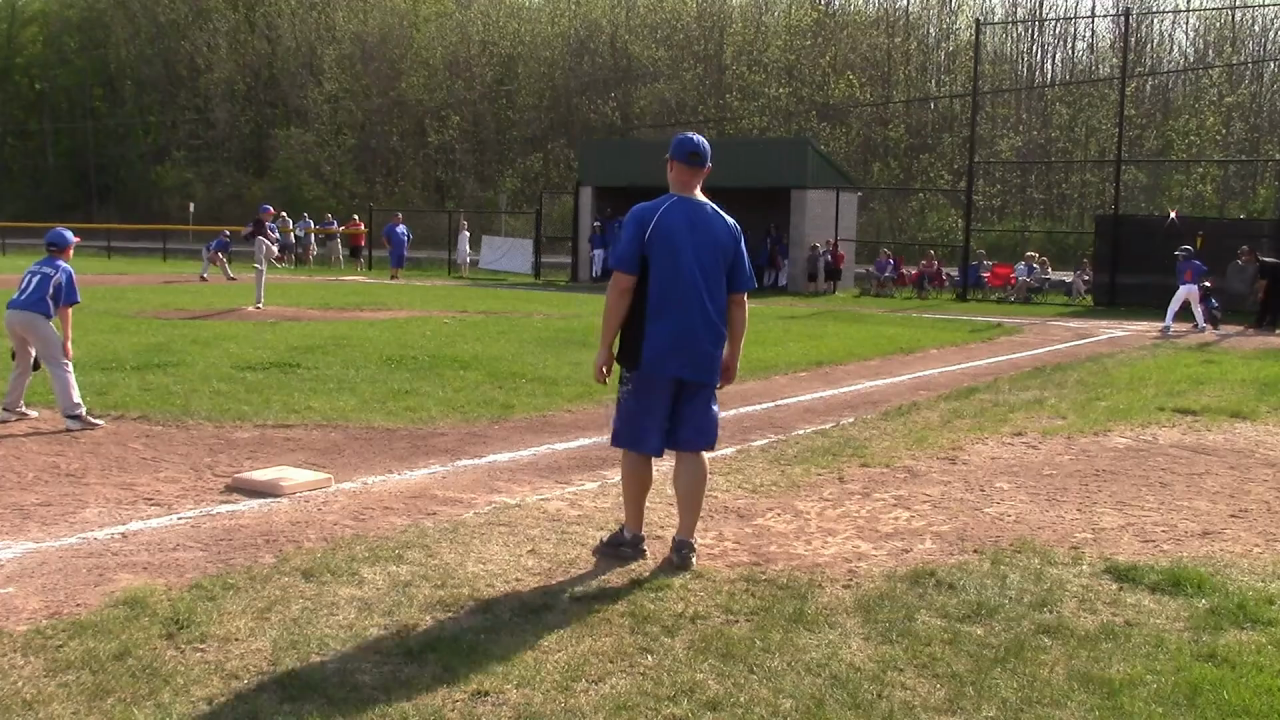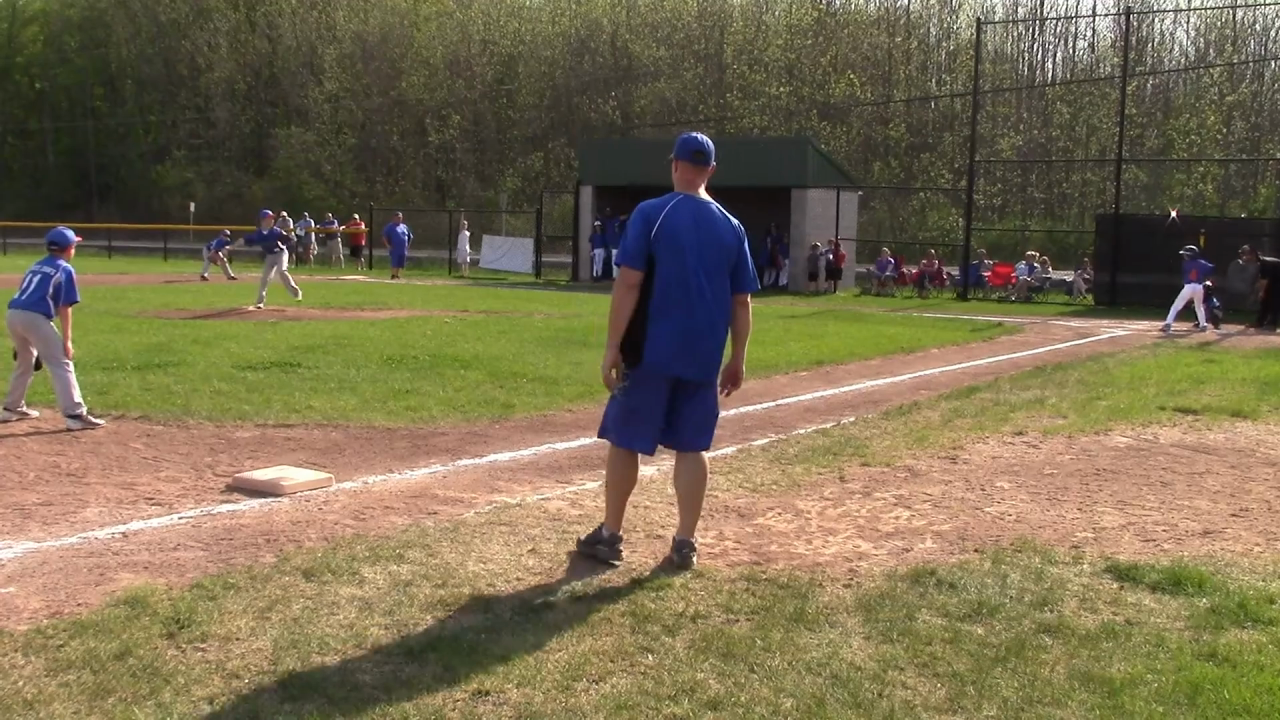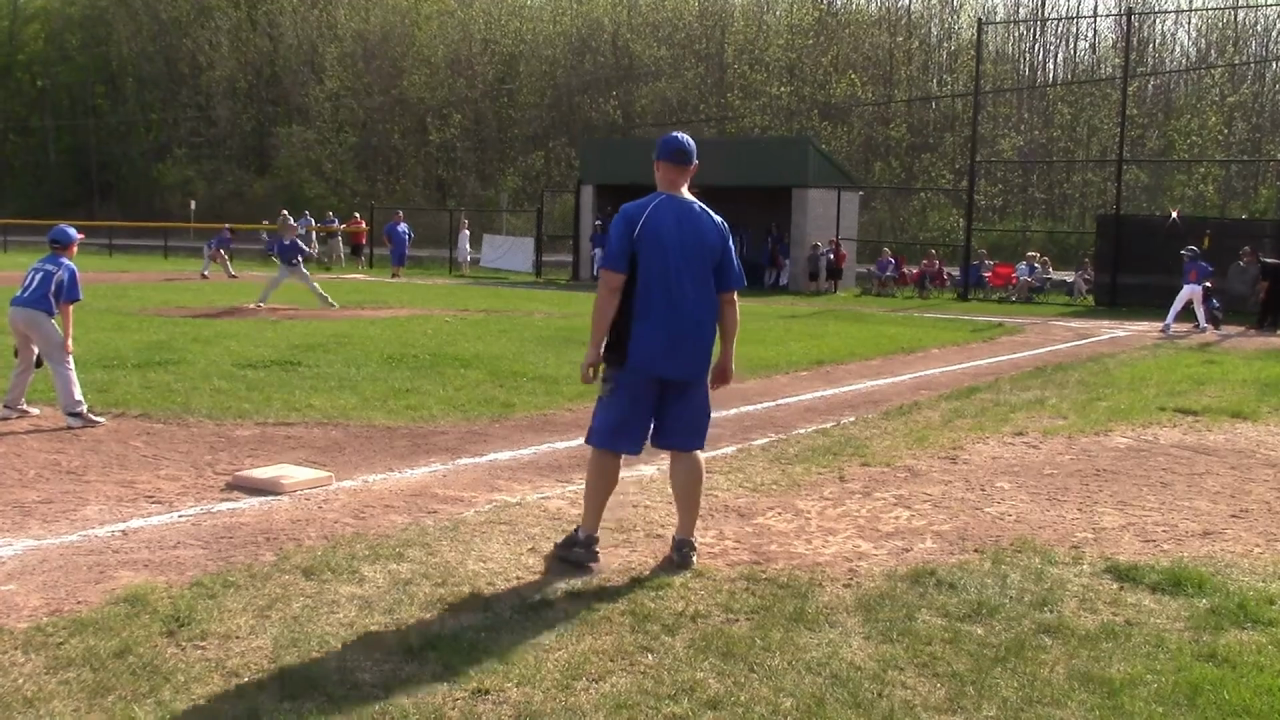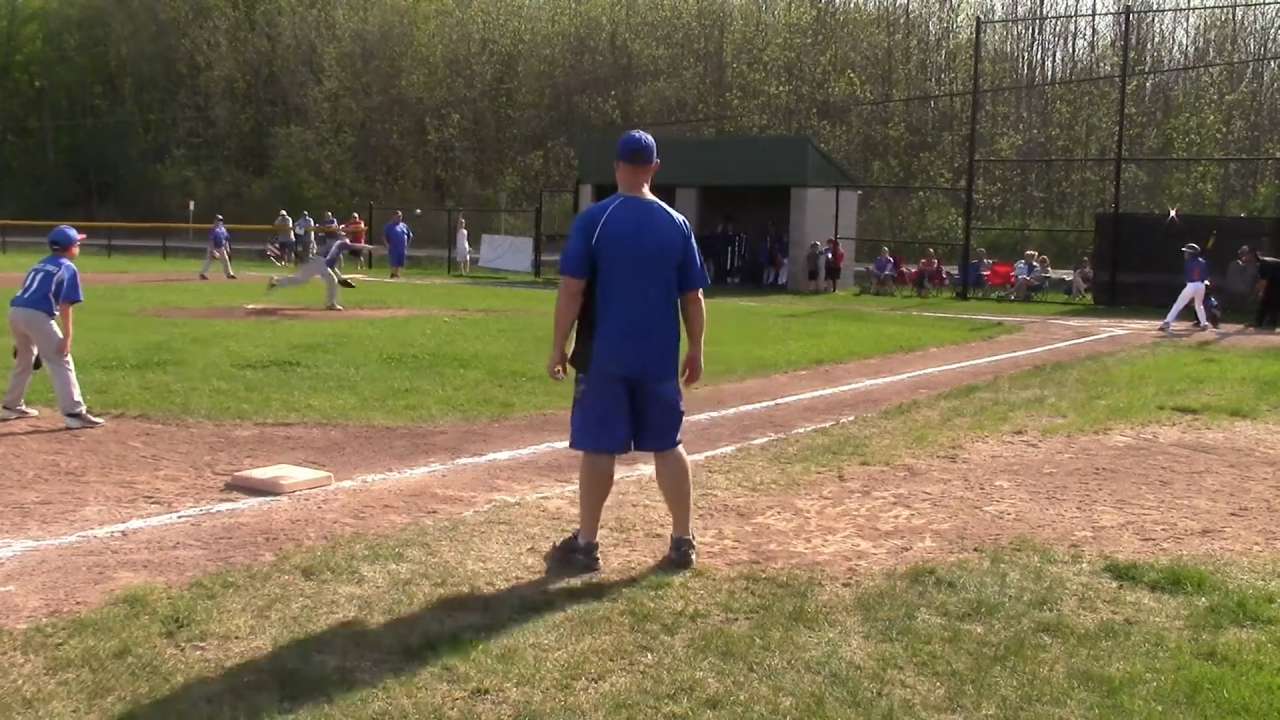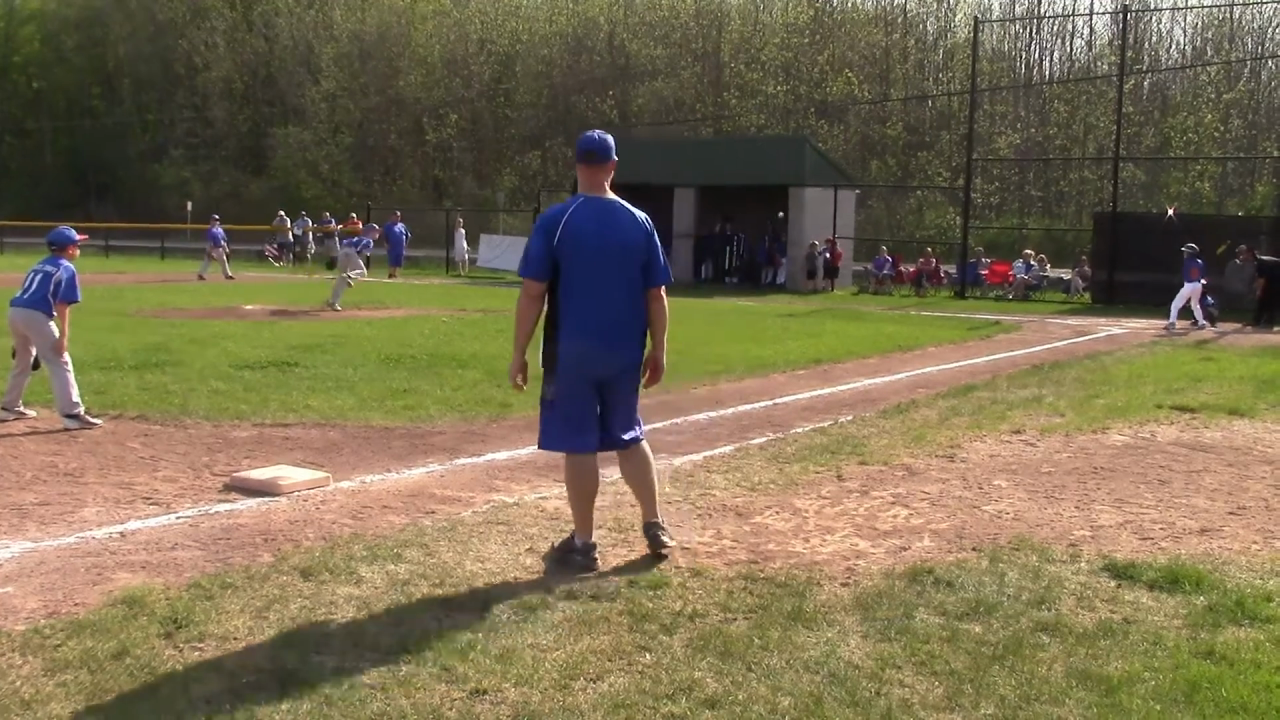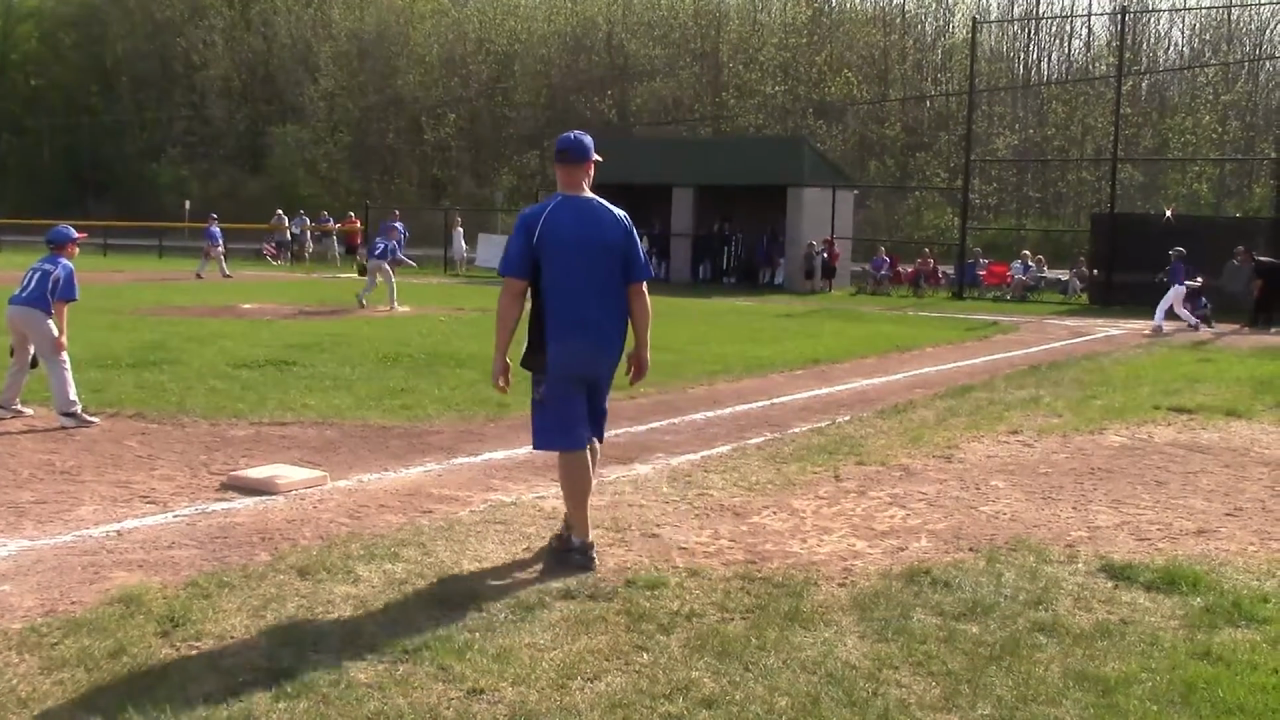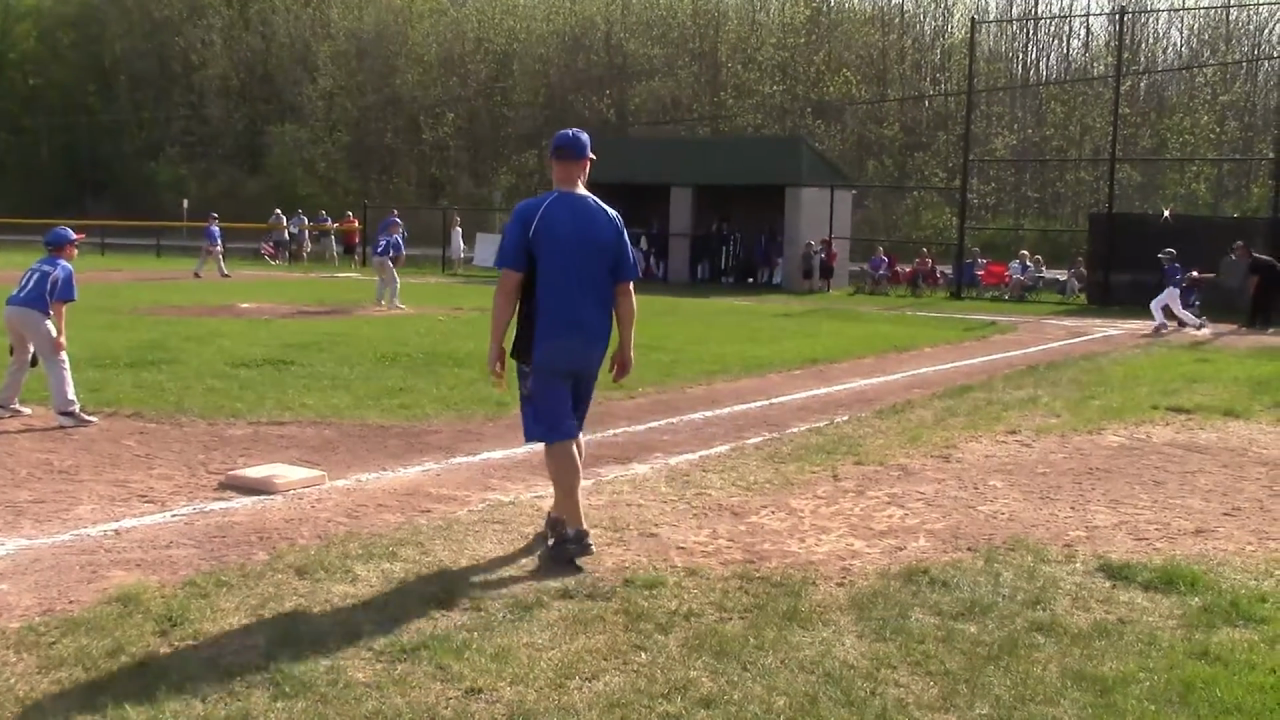
dt=0.3s
person 1, frame 1
left shoulder: (645, 216)
right shoulder: (727, 226)
left elbow: (622, 287)
right elbow: (737, 301)
left wrist: (606, 347)
right wrist: (732, 354)
left hip: (649, 354)
right hip: (703, 357)
left knee: (638, 445)
right knee: (692, 448)
left ankle: (631, 535)
right ankle: (685, 543)
person 1, frame 2
left shoulder: (651, 214)
right shoulder: (731, 226)
left elbow: (629, 284)
right elbow: (741, 302)
left wrist: (613, 346)
right wrist: (737, 358)
left hip: (649, 353)
right hip: (703, 357)
left knee: (624, 440)
right knee: (692, 448)
left ankle: (609, 535)
right ankle: (685, 543)
person 1, frame 3
left shoulder: (634, 215)
right shoulder: (715, 225)
left elbow: (612, 286)
right elbow: (728, 299)
left wrist: (595, 347)
right wrist: (726, 355)
left hip: (635, 354)
right hip: (691, 357)
left knee: (609, 442)
right knee: (685, 447)
left ankle: (585, 537)
right ankle: (684, 542)
person 1, frame 4
left shoulder: (594, 218)
right shoulder: (677, 224)
left elbow: (572, 290)
right elbow: (693, 297)
left wrist: (558, 346)
right wrist: (695, 350)
left hip: (603, 355)
right hip: (659, 357)
left knee: (599, 447)
right knee: (667, 445)
left ankle: (586, 543)
right ankle: (683, 540)
person 1, frame 5
left shoulder: (555, 221)
right shoulder: (639, 222)
left elbow: (533, 294)
right elbow: (656, 296)
left wrist: (519, 353)
right wrist: (657, 350)
left hip: (571, 355)
right hip: (624, 355)
left knee: (578, 447)
right knee: (629, 437)
left ankle: (583, 543)
right ankle: (654, 524)
person 1, frame 6
left shoulder: (534, 219)
right shoulder: (618, 220)
left elbow: (513, 292)
right elbow: (637, 292)
left wrist: (500, 353)
right wrist: (641, 347)
left hip: (556, 351)
right hip: (605, 350)
left knee: (569, 443)
right knee: (589, 436)
left ankle: (579, 541)
right ankle: (575, 521)
person 1, frame 7
left shoulder: (529, 213)
right shoulder: (610, 219)
left elbow: (509, 285)
right elbow: (624, 291)
left wrist: (496, 343)
right wrist: (626, 345)
left hip: (543, 346)
right hip: (590, 346)
left knee: (558, 435)
right knee: (571, 429)
left ankle: (575, 532)
right ankle: (561, 516)
person 2, frame 1
left shoulder: (35, 267)
right shoulder: (64, 270)
right elbow: (65, 309)
left wrist: (23, 336)
right wrist: (67, 340)
left hip: (12, 315)
right hip: (33, 318)
left knee: (23, 362)
right knee: (60, 364)
left ankle: (11, 408)
right ankle: (74, 415)
person 2, frame 2
left shoulder: (36, 266)
right shoulder: (65, 270)
right elbow: (64, 308)
left wrist: (24, 336)
right wrist: (67, 340)
left hip: (13, 314)
right hip: (34, 318)
left knee: (25, 362)
right knee: (61, 364)
left ankle: (12, 408)
right ankle: (76, 415)
person 2, frame 3
left shoulder: (39, 264)
right shoulder: (67, 267)
right elbow: (65, 305)
right wrist: (67, 337)
left hip: (15, 311)
right hip: (36, 315)
left knee: (26, 359)
right knee: (62, 361)
left ankle: (12, 405)
right ankle: (76, 413)
person 2, frame 4
left shoulder: (40, 264)
right shoulder: (67, 268)
right elbow: (65, 305)
right wrist: (67, 336)
left hip: (15, 311)
right hip: (36, 315)
left knee: (24, 360)
right knee: (61, 363)
left ankle: (11, 406)
right ankle: (75, 413)
person 2, frame 5
left shoulder: (40, 265)
right shoulder: (66, 269)
right elbow: (62, 305)
right wrist: (63, 336)
left hip: (15, 312)
right hip: (36, 316)
left knee: (23, 360)
right knee: (60, 363)
left ankle: (9, 407)
right ankle: (73, 414)
person 2, frame 6
left shoulder: (40, 263)
right shoulder: (65, 267)
right elbow: (60, 302)
left wrist: (21, 333)
right wrist: (62, 333)
right hip: (34, 314)
left knee: (21, 358)
right knee: (58, 361)
right ankle: (70, 412)
person 2, frame 7
left shoulder: (38, 264)
right shoulder: (64, 268)
right elbow: (58, 303)
left wrist: (18, 334)
right wrist: (61, 334)
right hip: (32, 314)
left knee: (21, 357)
right knee: (57, 361)
right ankle: (67, 412)
